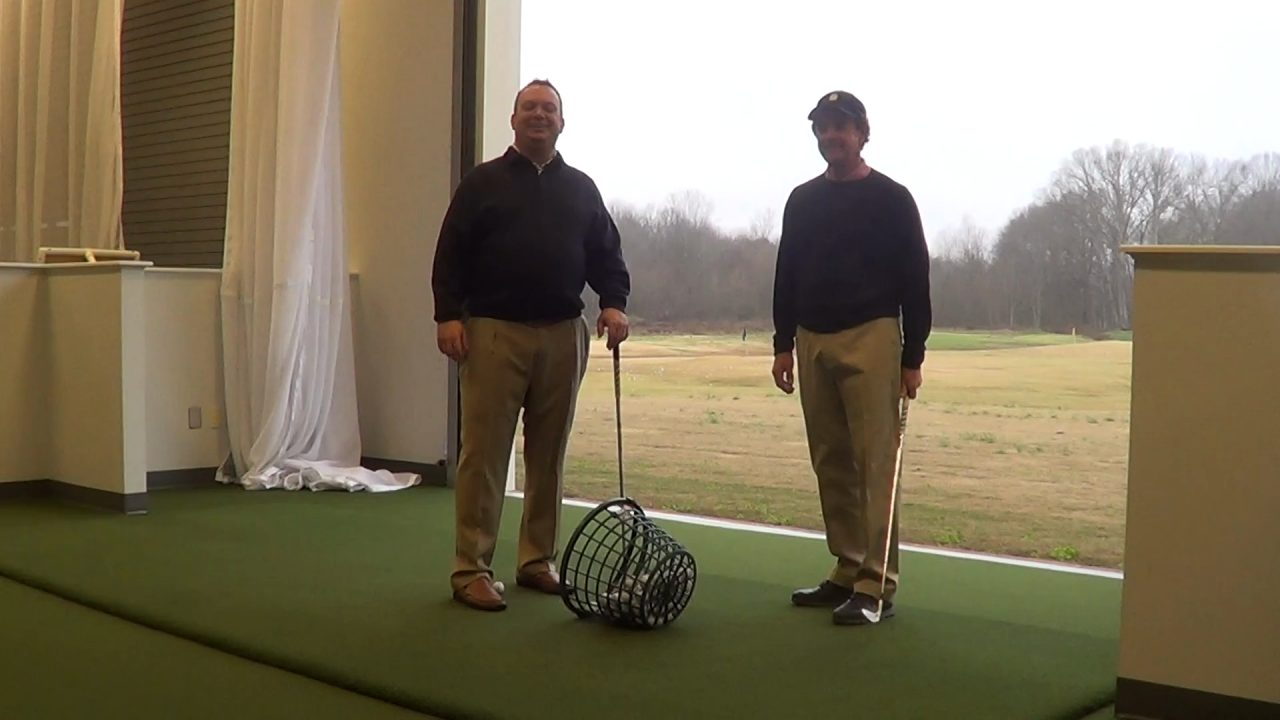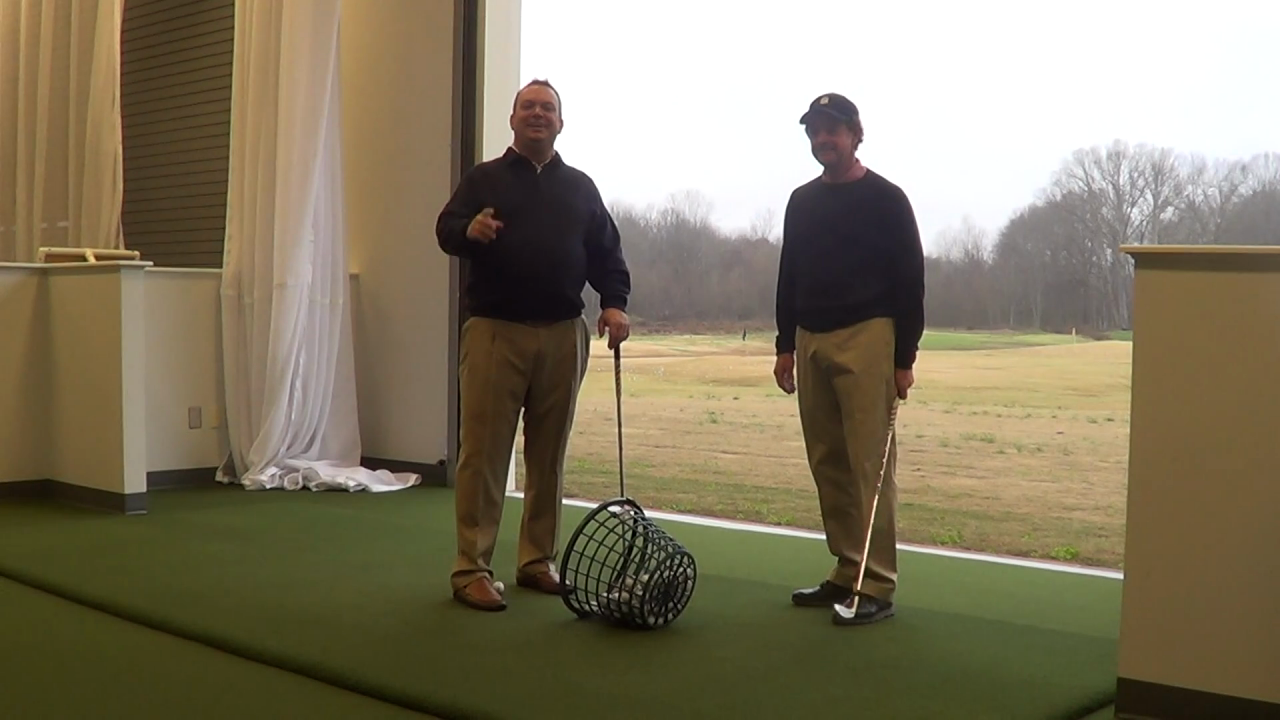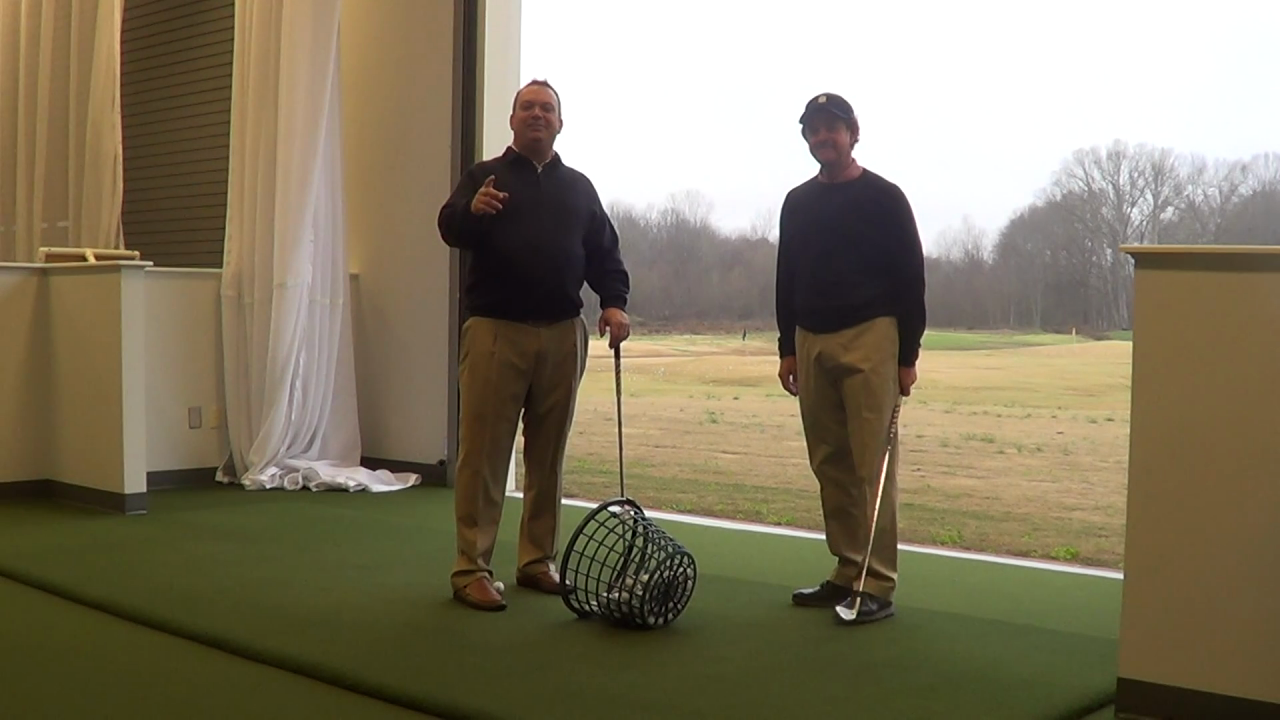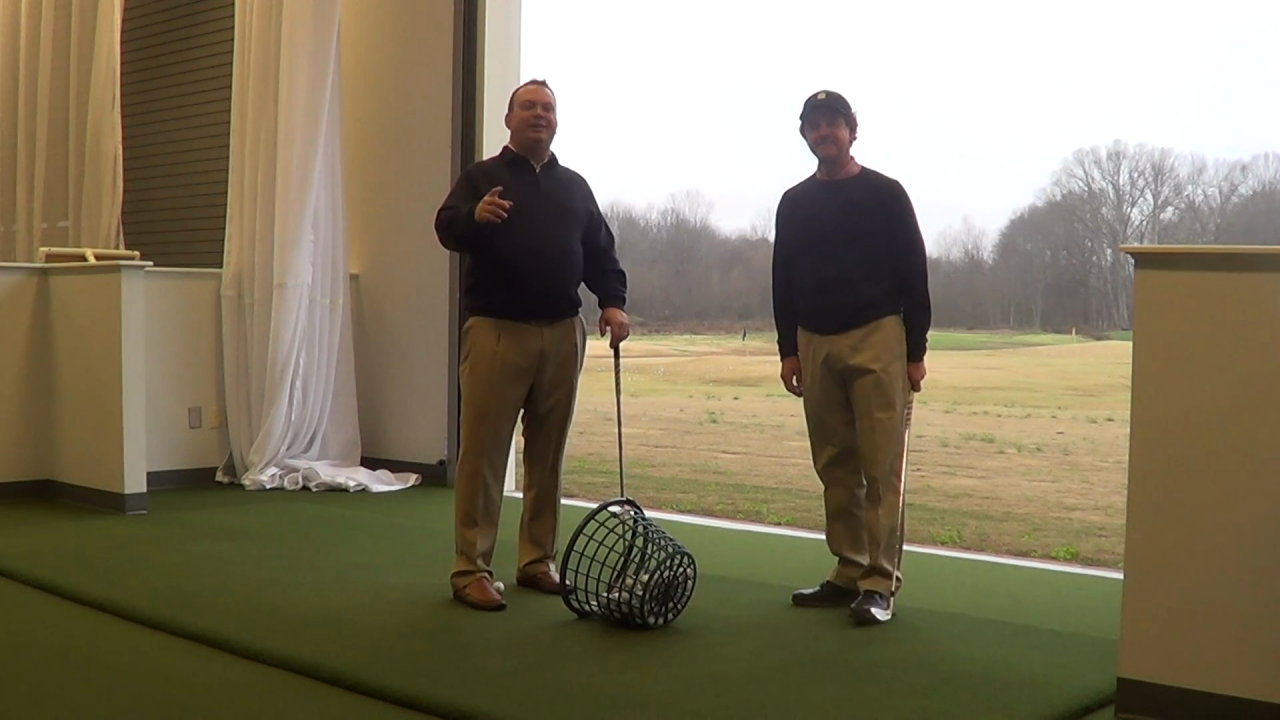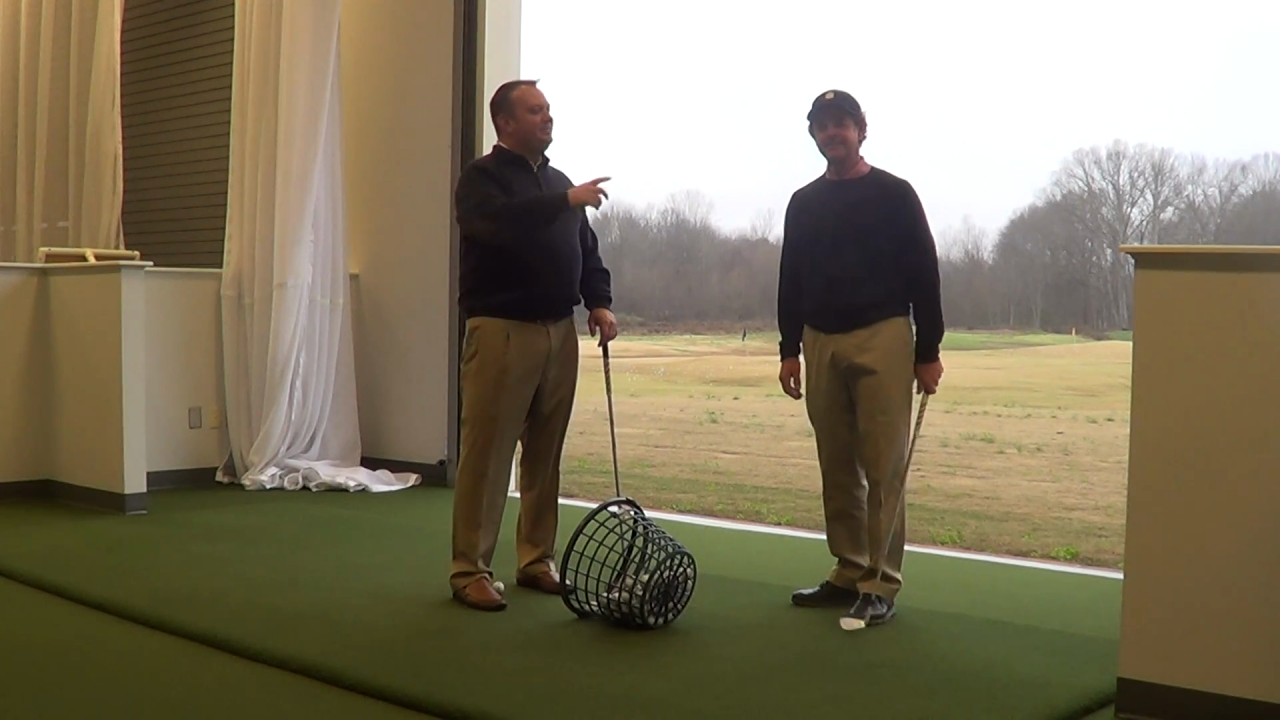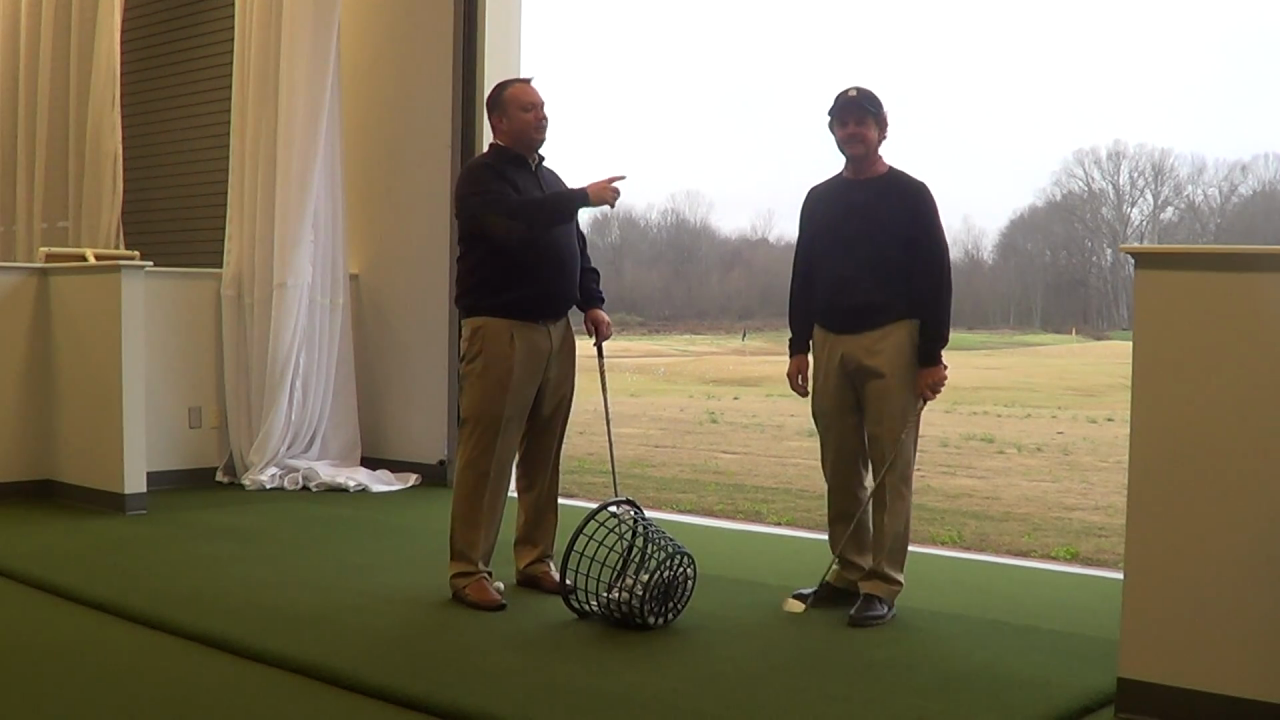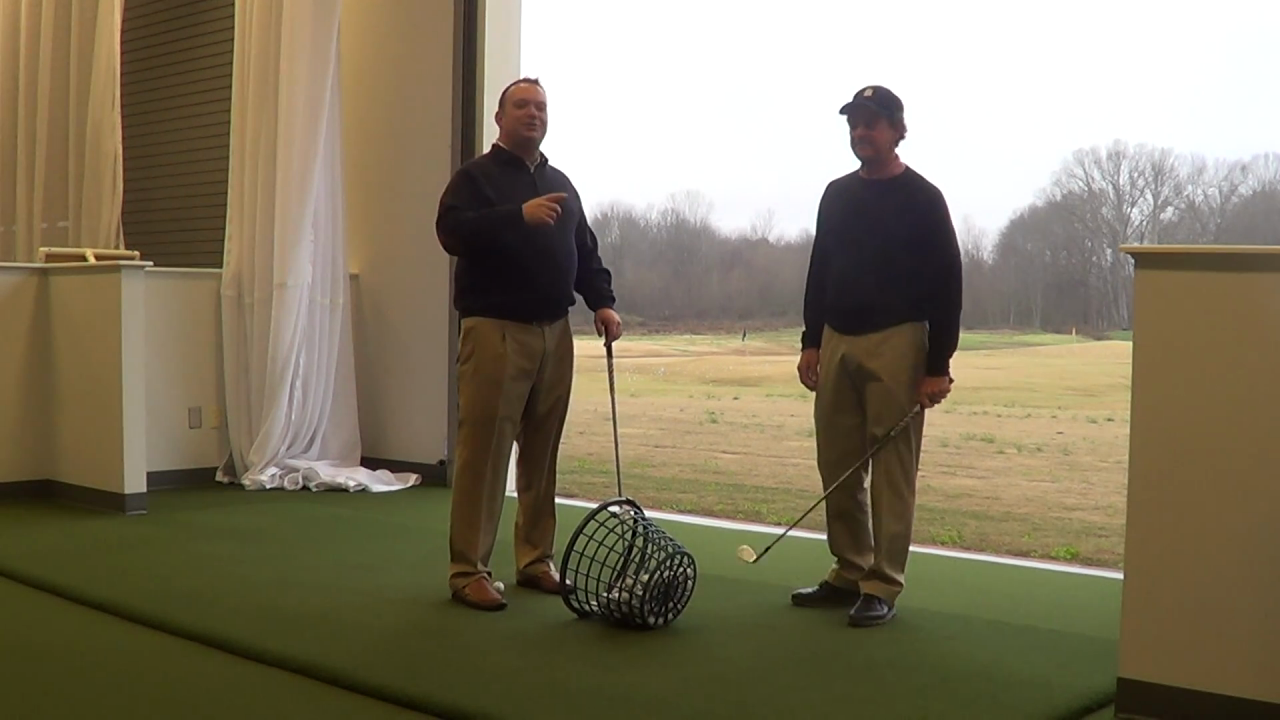
dt=0.3s
person 1, frame 1
left shoulder: (891, 198)
right shoulder: (802, 200)
left elbow: (915, 281)
right elbow: (787, 276)
left wrist: (913, 356)
right wrist: (784, 342)
left hip: (870, 340)
right hip: (814, 342)
left knee: (874, 464)
right knee: (831, 465)
left ankle: (877, 583)
right ankle: (847, 572)
person 1, frame 2
left shoulder: (886, 199)
right shoulder: (801, 201)
left elbow: (909, 282)
right elbow: (789, 276)
left wrist: (905, 357)
right wrist: (786, 343)
left hip: (865, 338)
right hip: (812, 342)
left knee: (869, 462)
right knee: (829, 464)
left ankle: (876, 584)
right ankle: (846, 571)
person 1, frame 3
left shoulder: (884, 197)
right shoulder: (797, 202)
left elbow: (910, 278)
right elbow: (787, 279)
left wrist: (908, 354)
right wrist: (787, 346)
left hip: (869, 340)
right hip: (813, 343)
left knee: (872, 463)
right knee: (830, 464)
left ankle: (876, 583)
right ankle: (847, 571)
person 1, frame 4
left shoulder: (885, 194)
right shoulder: (794, 202)
left elbow: (914, 274)
right elbow: (784, 280)
left wrist: (915, 350)
right wrist: (788, 348)
left hip: (876, 339)
right hip: (817, 344)
left knee: (881, 464)
right knee: (835, 466)
left ankle: (881, 581)
right ankle: (848, 572)
person 1, frame 5
left shoulder: (895, 194)
right shoulder: (804, 202)
left elbow: (923, 274)
right elbow: (791, 280)
left wrist: (928, 350)
right wrist: (790, 348)
left hip: (882, 339)
right hip: (822, 343)
left knee: (884, 465)
right knee: (836, 466)
left ankle: (881, 583)
right ankle: (847, 572)
person 1, frame 6
left shoulder: (910, 195)
right shoulder: (819, 199)
left elbow: (935, 279)
right elbow: (804, 277)
left wrist: (932, 355)
right wrist: (799, 346)
left hip: (892, 342)
right hip: (831, 344)
left knee: (890, 467)
right knee: (840, 467)
left ankle: (882, 584)
right ankle: (849, 571)
person 1, frame 7
left shoulder: (923, 199)
right shoulder: (836, 194)
left elbow: (946, 285)
right elbow: (819, 272)
left wrist: (938, 365)
right wrist: (811, 340)
left hip: (896, 344)
right hip: (838, 343)
left knee: (893, 469)
right knee: (836, 466)
left ankle: (882, 585)
right ankle: (849, 572)
person 2, frame 1
left shoulder: (581, 186)
right shoulder: (484, 180)
left elbow: (607, 251)
right elbow: (451, 248)
left wrist: (613, 302)
right wrist: (449, 313)
left hip: (563, 335)
right hip: (494, 333)
left knee: (549, 455)
right knee: (484, 453)
left ankle: (538, 560)
right ankle: (471, 569)
person 2, frame 2
left shoulder: (580, 186)
right shoulder: (484, 179)
left elbow: (607, 250)
right elbow: (447, 229)
left wrist: (614, 302)
right wrist: (469, 229)
left hip: (563, 334)
right hip: (495, 332)
left knee: (549, 454)
right knee: (484, 452)
left ankle: (538, 560)
right ankle: (471, 568)
person 2, frame 3
left shoulder: (578, 186)
right shoulder: (483, 176)
left elbow: (605, 250)
right elbow: (451, 228)
left wrist: (614, 301)
right wrist: (472, 210)
left hip: (563, 334)
right hip: (495, 331)
left knee: (548, 454)
right knee: (483, 452)
left ankle: (538, 560)
right ankle: (471, 569)
person 2, frame 4
left shoulder: (574, 186)
right shoulder: (482, 177)
left elbow: (601, 250)
right elbow: (448, 230)
left wrist: (613, 301)
right wrist: (475, 216)
left hip: (562, 333)
right hip: (495, 331)
left knee: (548, 454)
right knee: (483, 452)
left ankle: (538, 560)
right ankle: (471, 568)
person 2, frame 5
left shoulder: (557, 181)
right shoulder: (481, 176)
left elbow: (586, 248)
right elbow: (498, 225)
left wrist: (600, 301)
right wrist: (565, 201)
left hip: (560, 331)
right hip: (499, 330)
left knee: (545, 452)
right knee: (486, 451)
left ankle: (537, 559)
right ankle: (469, 570)
person 2, frame 6
left shoulder: (551, 180)
right shoulder: (481, 175)
left elbow: (576, 249)
right elbow: (514, 223)
left wrist: (592, 302)
right wrist: (584, 197)
left hip: (556, 330)
right hip: (498, 330)
left knee: (543, 452)
right knee: (486, 452)
left ankle: (535, 559)
right ankle: (468, 569)
person 2, frame 7
left shoulder: (560, 184)
right shoulder: (476, 175)
left elbow: (585, 250)
right elbow: (453, 234)
left wrist: (602, 302)
right wrist: (517, 215)
left hip: (554, 332)
right hip: (494, 331)
left knee: (542, 452)
right knee: (484, 450)
left ankle: (536, 559)
right ankle: (469, 570)
